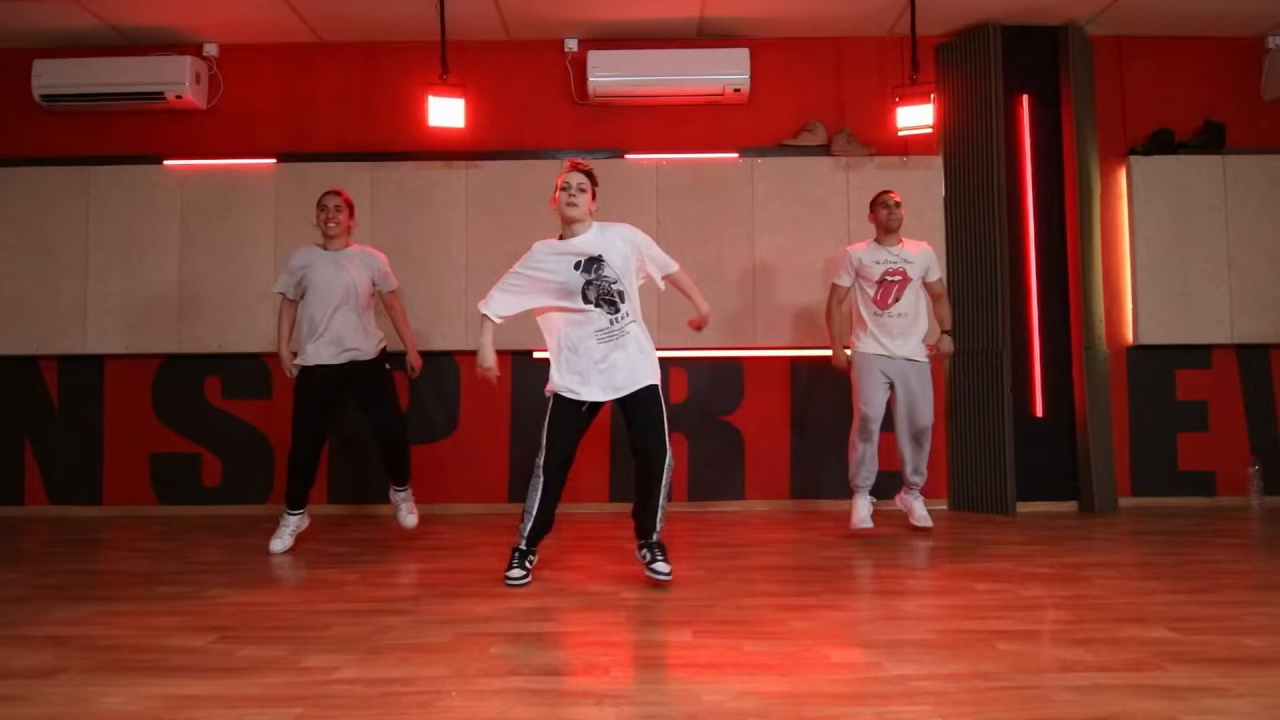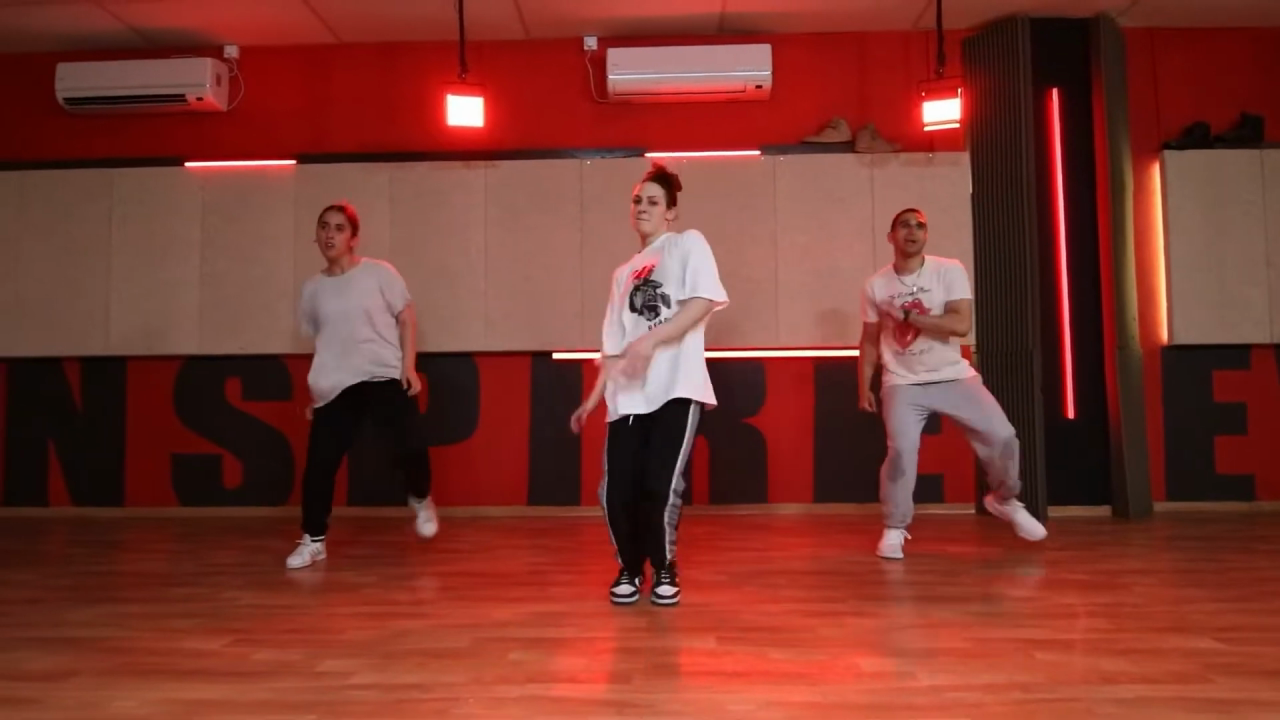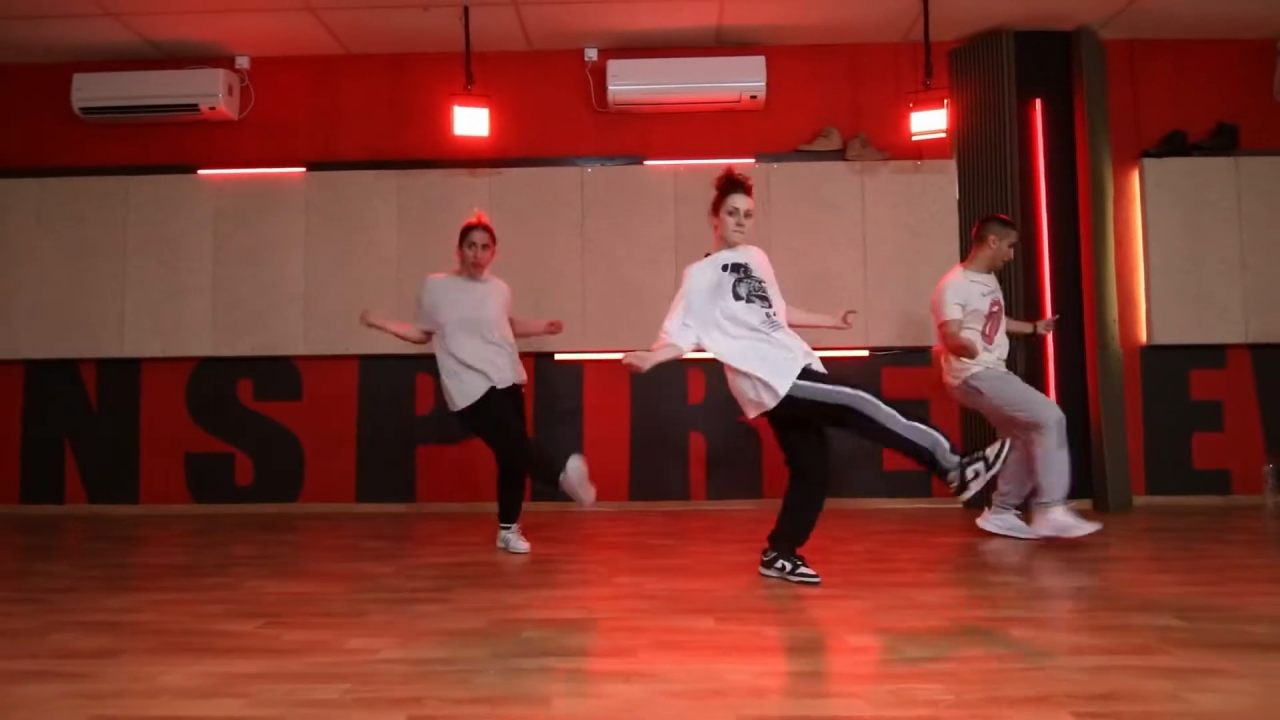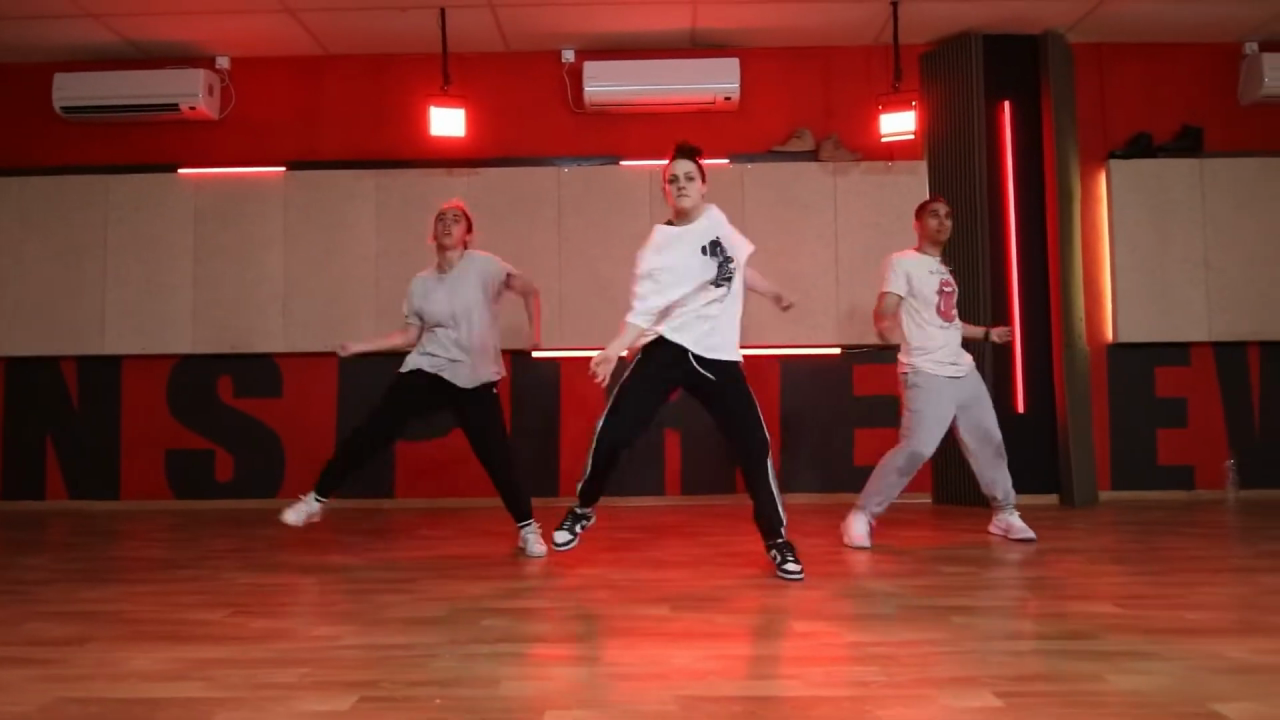
dt=1s
person 1, frame 1
left shoulder: (622, 236)
right shoulder: (542, 256)
left elbow: (667, 267)
right elbow: (497, 301)
left wrist: (699, 301)
right wrist: (485, 346)
left hip: (635, 367)
right hip: (576, 375)
left knee: (655, 454)
right knee: (551, 462)
left ankle: (649, 542)
right ankle: (525, 548)
person 1, frame 2
left shoulder: (689, 244)
right shoulder: (623, 274)
left elbow: (707, 302)
right elbow: (614, 346)
left wrist: (652, 341)
right wrist: (592, 399)
left hip: (678, 385)
right hip: (630, 394)
left knee: (662, 482)
right knee: (617, 491)
left ankle: (663, 567)
right ankle: (631, 566)
person 1, frame 3
left shoulder: (755, 259)
right shoulder: (701, 273)
right elbow: (678, 334)
left wrist: (824, 321)
right wrist: (648, 358)
left hip: (792, 372)
right hip: (775, 378)
left knee: (811, 470)
right knee: (865, 409)
left ankle: (779, 555)
right ankle: (956, 469)
person 1, frame 4
left shoulder: (717, 218)
right shoulder: (660, 243)
left elbow: (739, 263)
right elbow: (643, 307)
left wrist: (773, 292)
right wrist: (613, 348)
left hip: (719, 353)
right hip: (670, 345)
left knee: (754, 446)
right knee: (613, 432)
left ankle: (776, 539)
right ankle: (583, 508)
person 2, frame 1
left shoulder: (372, 260)
right shoulder: (302, 259)
left elbow: (392, 302)
right elbow: (289, 302)
left wrist: (411, 347)
right wrist: (283, 349)
left hip: (367, 358)
right hip: (317, 363)
left knee: (392, 427)
right knee: (306, 439)
left ankle: (401, 490)
right ankle: (294, 514)
person 2, frame 2
left shoulder: (379, 272)
right shoulder: (312, 289)
left elbow: (406, 318)
left wrist: (409, 365)
right wrist: (316, 390)
left hip: (383, 377)
right hip: (335, 386)
left knee: (409, 446)
right knee: (319, 464)
left ankle: (421, 499)
right ankle: (314, 540)
person 2, frame 3
left shoulder: (498, 288)
right shoulder: (435, 285)
left elbow: (511, 327)
right elbow: (422, 332)
left wrist: (546, 327)
right wrist: (380, 323)
left hip: (506, 381)
right hip: (470, 387)
left knee: (514, 453)
right knee: (513, 439)
left ankle: (508, 529)
right ankle: (563, 473)
person 2, frame 4
left shoulder: (483, 265)
right shoulder: (421, 282)
left elbow: (528, 288)
right elbow: (410, 336)
left wrist: (535, 324)
right wrist: (362, 346)
left hip: (475, 380)
right hip: (425, 372)
left knee: (497, 455)
right knee: (370, 433)
left ankle: (527, 527)
right ankle: (316, 499)
person 3, frame 1
left shoulder: (923, 253)
right shoulder: (855, 255)
left elbow: (939, 296)
right elbow: (835, 302)
left wrist: (946, 333)
right wrist: (837, 348)
left hip: (914, 354)
right hip: (870, 352)
left knee: (920, 423)
right knee: (868, 419)
left ankle: (911, 492)
right ankle: (861, 496)
person 3, frame 2
left shoulder: (950, 271)
right shoulder: (874, 286)
left elbow: (963, 324)
right elbow: (869, 338)
left wrist: (909, 317)
right wrist: (864, 386)
left hip: (952, 375)
right hip: (903, 383)
left knee: (1001, 436)
right knee: (900, 452)
left ankle: (1005, 499)
right ankle: (894, 528)
person 3, frame 3
left shoulder: (989, 278)
right shoulder: (952, 286)
right elbow: (950, 336)
left wrist: (1035, 327)
right wrist: (964, 347)
left hip: (994, 373)
right hip: (974, 377)
left knee: (1029, 439)
right knee: (1051, 420)
left ankle: (999, 512)
right ankle: (1052, 511)
person 3, frame 4
left shoulder: (943, 270)
right shoulder: (903, 262)
right elbow: (885, 310)
left wrist: (988, 333)
right wrist: (888, 329)
left hip: (963, 372)
right hip: (926, 376)
left knee: (989, 442)
right knee: (916, 448)
left ankle: (1004, 513)
right ankle: (861, 515)
